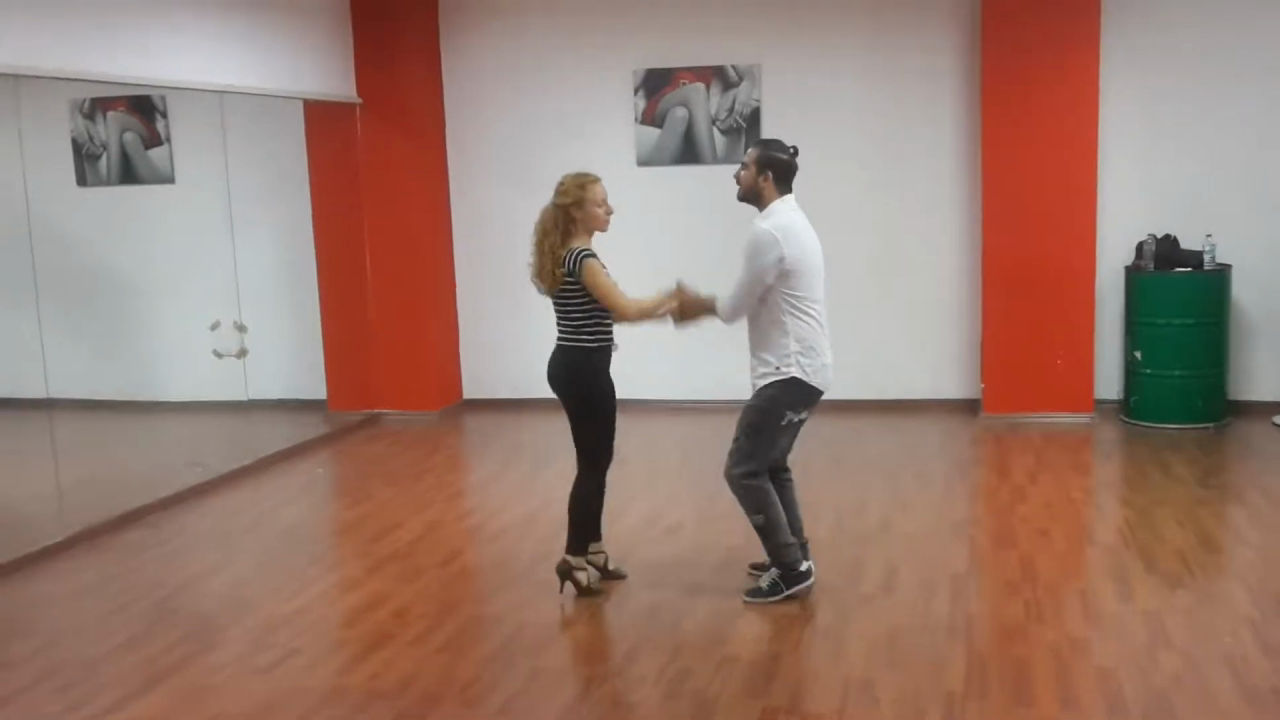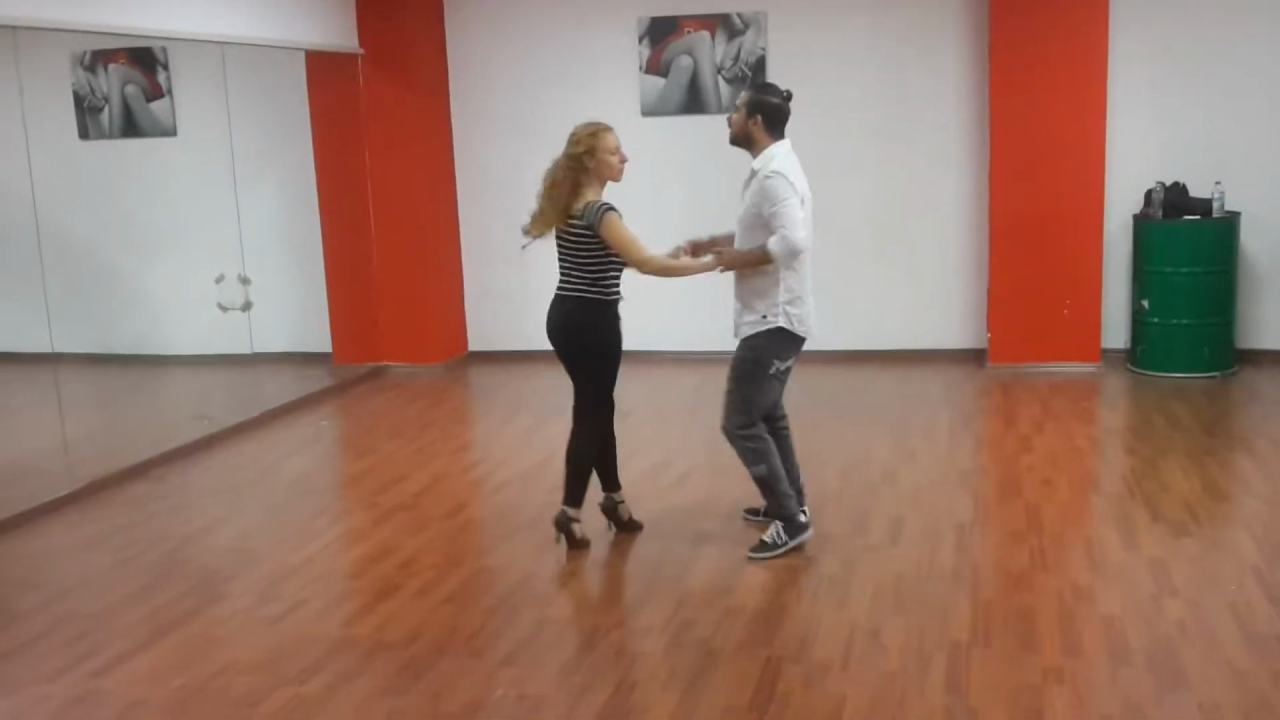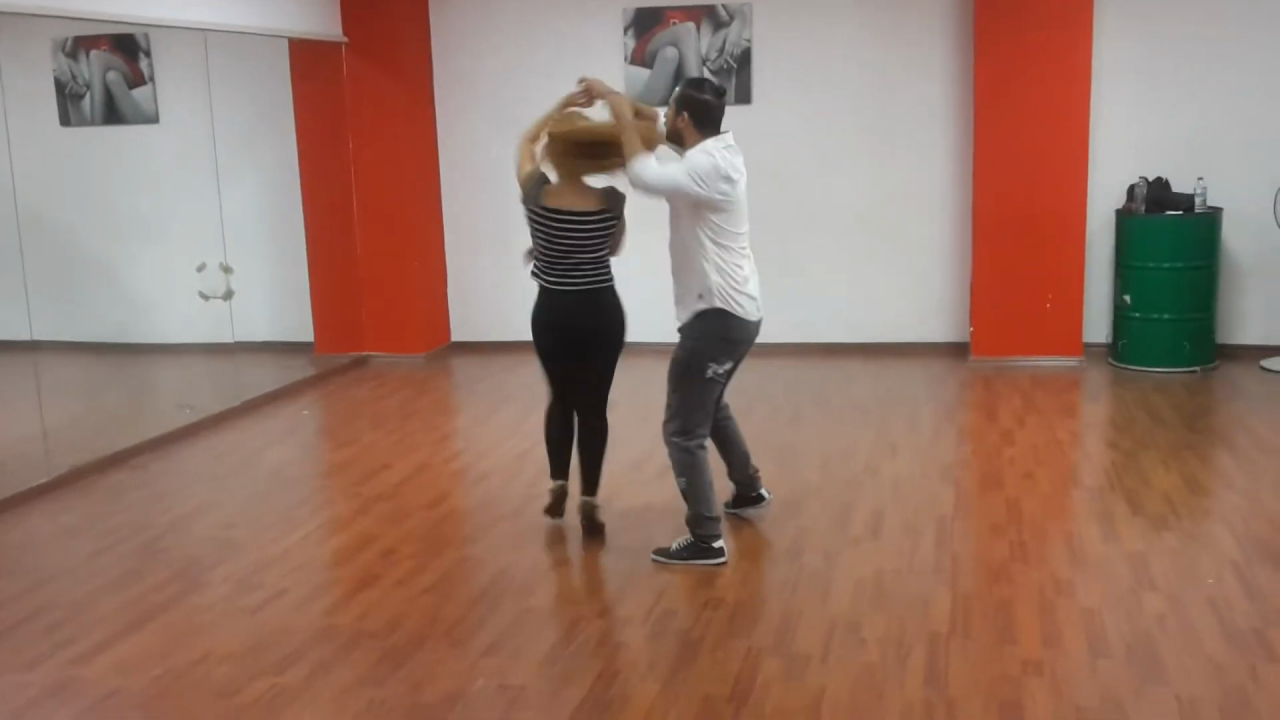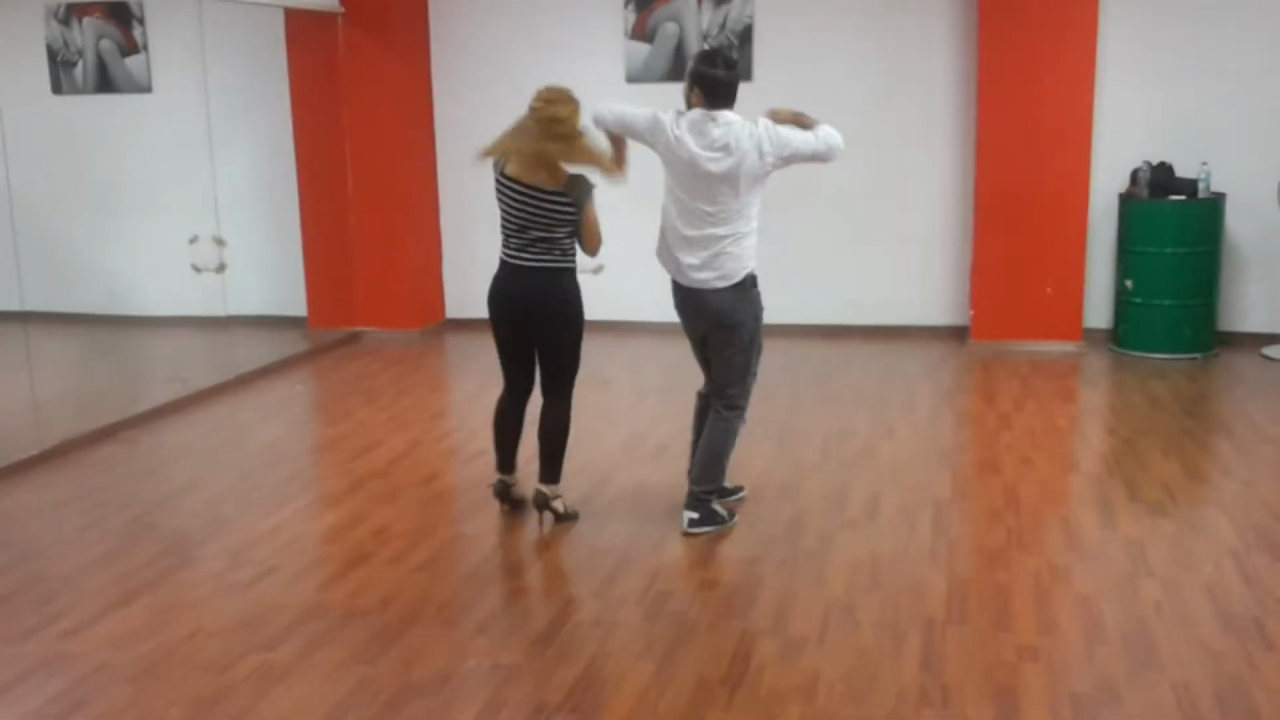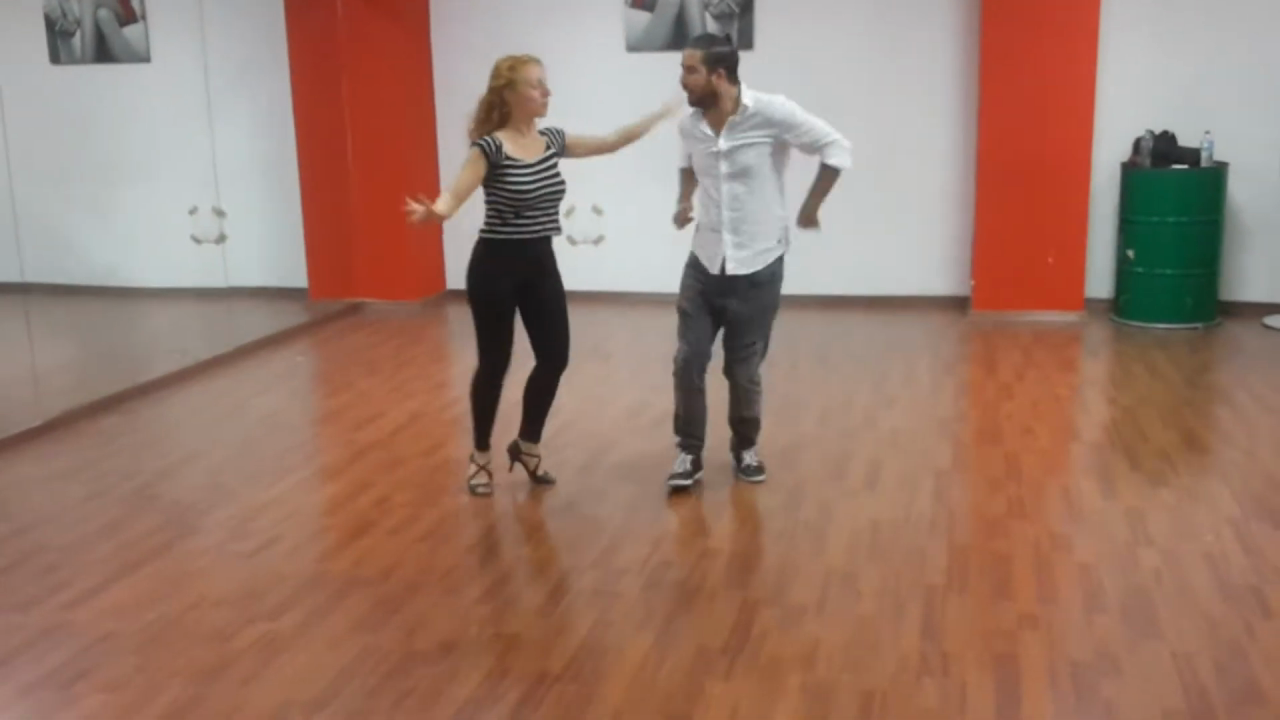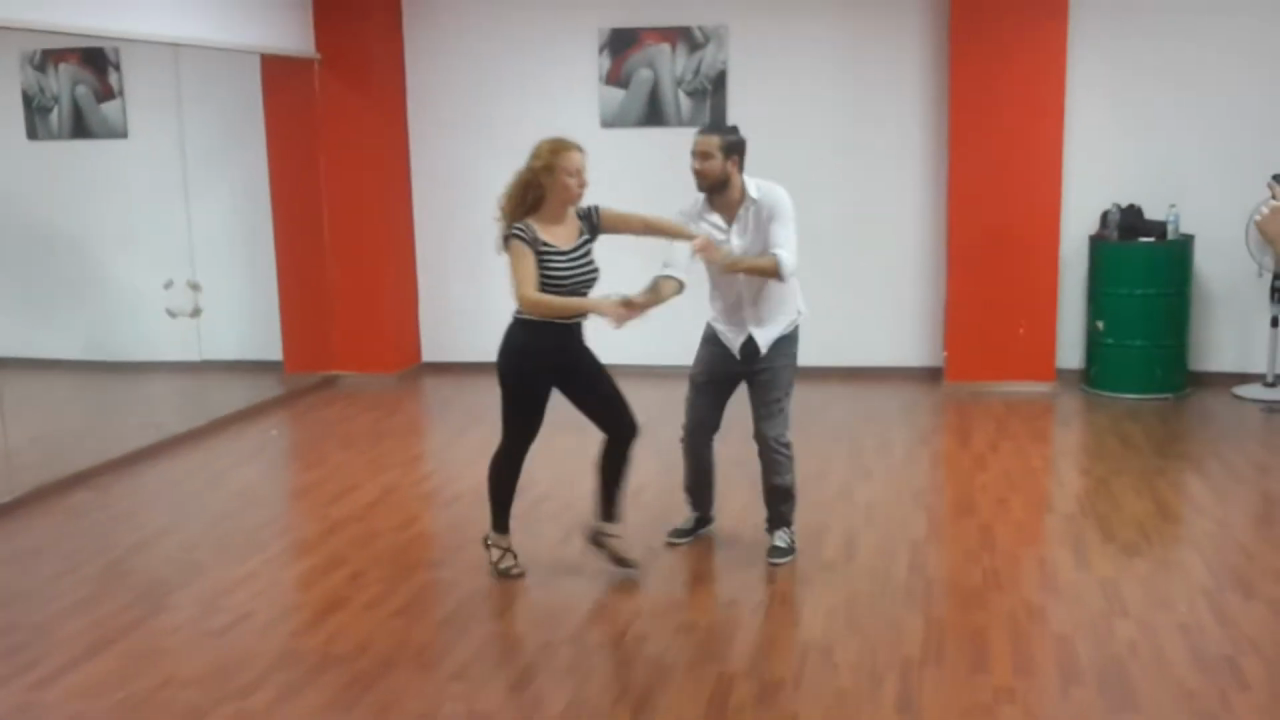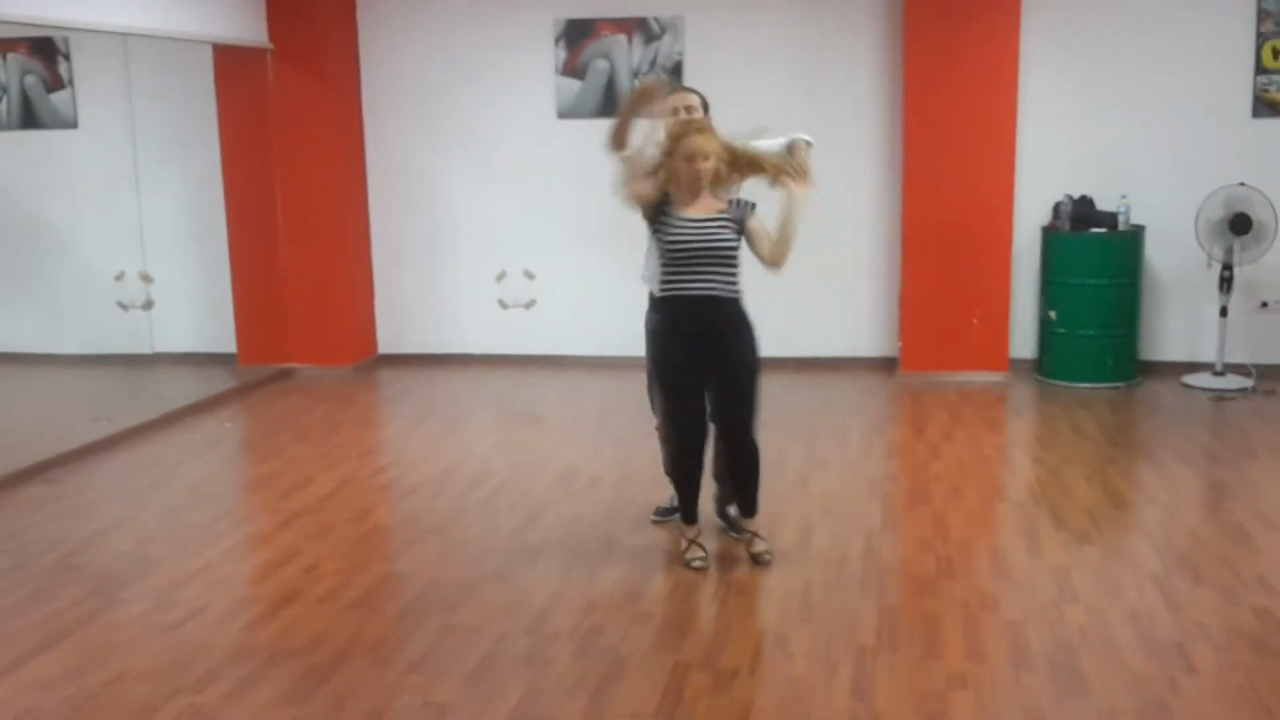
dt=0.7s
person 1, frame 1
left shoulder: (769, 231)
right shoulder: (790, 222)
left elbow: (735, 304)
left wrist: (697, 303)
right wrist: (704, 306)
left hip: (789, 373)
right hip: (797, 368)
left knee: (745, 470)
right knee: (770, 465)
left ankle: (790, 567)
right ankle: (792, 555)
person 1, frame 2
left shoulder: (774, 174)
right shoulder: (773, 168)
left elbow: (792, 241)
left wrist: (736, 260)
right wrist: (713, 243)
left hip: (773, 321)
right hip: (771, 316)
left knee: (741, 423)
right knee: (767, 416)
left ankle: (791, 521)
right ankle: (789, 502)
person 1, frame 3
left shoulder: (708, 167)
right shoulder: (718, 150)
left elbow: (645, 175)
right elbow: (665, 137)
left wrist: (621, 117)
right wrist: (622, 106)
left hip: (716, 317)
right hip: (737, 311)
left knee: (685, 430)
right knee: (710, 405)
left ankle: (706, 539)
right ankle: (749, 488)
person 1, frame 4
left shoulder: (670, 129)
right shoulder: (759, 137)
left elbow: (605, 117)
right elbow: (831, 143)
right wrist: (794, 118)
left hip: (685, 287)
right hip: (732, 289)
left knee: (714, 389)
right knee: (730, 401)
left ankle: (705, 486)
right ankle: (700, 503)
person 1, frame 5
left shoulder: (774, 113)
right shoulder: (689, 126)
left elbow: (838, 149)
left wrist: (811, 206)
right wrist: (684, 200)
left hip: (757, 269)
right hip: (703, 263)
left knee: (743, 370)
right knee: (689, 364)
left ankle: (745, 448)
right ankle: (689, 452)
person 1, frame 6
left shoulder: (773, 199)
right shoulder: (692, 217)
left elbow: (784, 264)
right elbow: (675, 272)
left wrist: (732, 262)
right wrist: (646, 298)
left hip: (775, 335)
right hip: (723, 335)
left knee: (772, 437)
right knee: (696, 431)
left ankle: (781, 527)
right ankle: (700, 512)
person 1, frame 7
right shoulder: (651, 162)
left elbow: (792, 144)
right elbow: (618, 145)
left wrist: (798, 157)
right wrist: (633, 107)
left ankle: (729, 501)
right ankle: (682, 491)
person 2, frame 1
left shoulder: (577, 255)
right shoulder: (578, 258)
left elbow: (609, 311)
right elbow: (624, 309)
left wrist: (660, 307)
right wrist: (667, 299)
left hip: (587, 368)
right hip: (580, 369)
left knee: (598, 459)
right knee: (593, 463)
left ankle: (592, 549)
right ankle: (575, 558)
person 2, frame 2
left shoulder: (574, 207)
right shoulder: (598, 211)
right elbow: (643, 263)
left wrist: (669, 256)
right wrist: (702, 265)
left hip: (568, 317)
right hip: (591, 322)
left knee: (597, 410)
right knee: (592, 415)
left ankle: (613, 499)
right ankle: (570, 511)
person 2, frame 3
left shoulder: (535, 192)
right shoulder: (611, 200)
left elbow: (525, 145)
left wrist: (560, 109)
left hip: (552, 313)
right hip: (601, 312)
left knee: (561, 400)
right knee: (592, 405)
left ankle: (557, 486)
right ankle: (589, 502)
person 2, frame 4
left shoulder: (505, 167)
right shoulder: (576, 187)
right elbow: (591, 247)
left hip: (509, 289)
right hip: (558, 294)
left knee: (517, 386)
right knee: (558, 392)
left ankle: (505, 479)
right ankle: (548, 489)
person 2, frame 5
left shoulder: (555, 140)
right shoulder: (488, 146)
left elbow: (612, 143)
right elbow: (454, 195)
left wrist: (655, 119)
right wrist: (435, 211)
left hip: (541, 262)
right hip: (496, 263)
left knee: (555, 359)
right knee: (494, 363)
left ankle: (528, 444)
right ankle: (481, 455)
person 2, frame 6
left shoulder: (587, 220)
right shoulder: (523, 234)
left elbow: (645, 223)
right elbow: (528, 301)
left wrist: (695, 237)
right wrist: (595, 305)
left hip: (571, 347)
right hip: (528, 351)
left knee: (623, 429)
right knee: (516, 444)
left ankle: (605, 527)
right ankle: (499, 538)
person 2, frame 7
left shoulder: (738, 210)
right shoulder: (659, 205)
left elbow: (774, 256)
right elbow: (632, 184)
left wrist: (791, 195)
left hip: (728, 328)
right hip: (677, 329)
left knee: (736, 431)
right knee: (684, 433)
left ankle: (749, 522)
right ankle: (692, 526)
